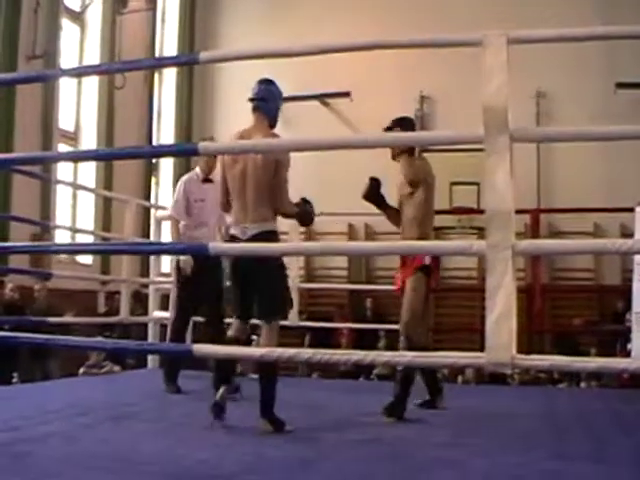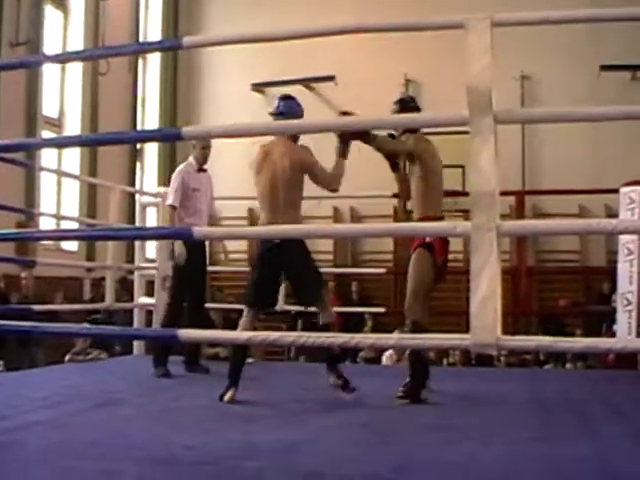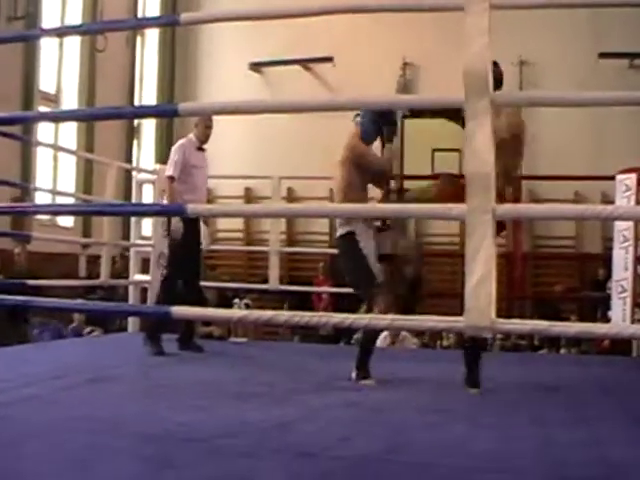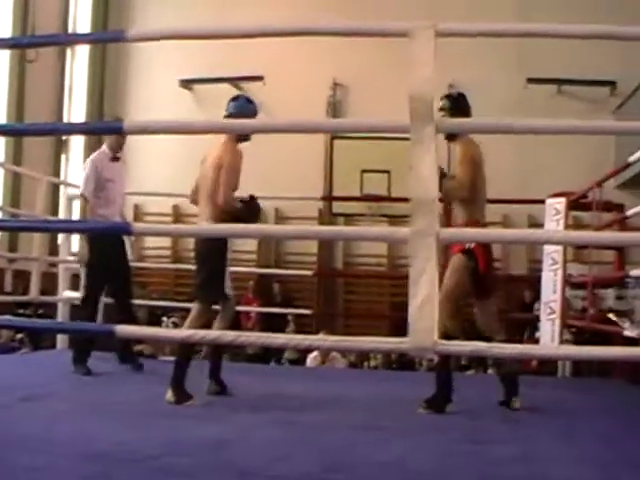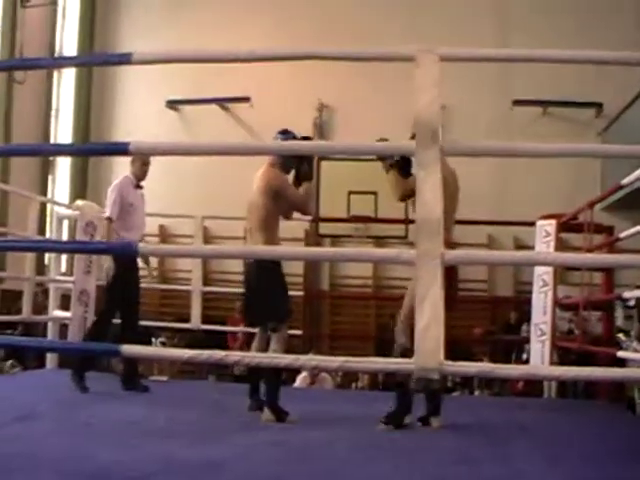
dt=1s
person 1, frame 1
left shoulder: (420, 165)
right shoulder: (406, 174)
left elbow: (412, 177)
left wrist: (404, 151)
right wrist: (379, 202)
left hip: (422, 255)
right hip: (408, 256)
left knee: (409, 325)
right knee: (417, 328)
left ankle: (400, 399)
right ankle: (435, 392)
person 1, frame 2
left shoulder: (415, 143)
right shoulder: (418, 148)
left elbow: (383, 145)
right elbow: (407, 196)
left wrist: (357, 129)
right wrist: (396, 167)
left hip: (429, 233)
right hip: (429, 232)
left knee: (412, 306)
right knee: (418, 304)
left ankle: (415, 385)
right ankle: (419, 375)
person 1, frame 3
left shoulder: (510, 115)
right shoulder: (496, 114)
left elbow: (496, 142)
left wrist: (464, 119)
left hip: (496, 201)
left ankle: (472, 370)
person 1, frame 4
left shoulder: (463, 148)
right shoulder: (467, 148)
left elbow: (463, 192)
left wrist: (436, 176)
right wrist: (441, 181)
left hip: (469, 238)
right hip: (474, 237)
left knee: (444, 312)
right knee: (487, 319)
left ankle: (443, 393)
right ankle: (511, 392)
person 1, frame 5
right shoulder: (446, 170)
left elbow: (402, 193)
right elbow: (417, 195)
left wrist: (388, 163)
right wrist: (403, 168)
left knee: (404, 327)
left ankle: (402, 407)
right ankle: (433, 410)
person 2, frame 1
left shoulder: (231, 144)
right shoulder: (276, 145)
left elbow: (224, 204)
right elbow: (281, 207)
right wrist: (303, 210)
left hip: (236, 239)
right hip: (264, 239)
left knee: (241, 316)
right knee: (269, 323)
left ankle: (224, 388)
right ankle: (267, 413)
person 2, frame 2
left shoulder: (260, 156)
right shoulder: (299, 153)
right elbow: (332, 185)
right wrist: (344, 147)
left hip: (265, 245)
right hip: (291, 245)
left knee: (251, 316)
right knee: (325, 304)
left ankle: (231, 386)
right ankle: (335, 372)
person 2, frame 3
left shoulder: (362, 151)
right shoulder: (355, 148)
left elbow: (384, 183)
right elbow: (388, 170)
left wrist: (385, 140)
right wrist: (388, 139)
left hip: (363, 229)
right hip: (352, 234)
right knee: (381, 301)
right ankle: (361, 367)
person 2, frame 4
left shoulder: (215, 151)
right shoulder: (232, 152)
left elbow: (194, 197)
right elbow: (224, 202)
left wrist: (239, 207)
right wrist: (245, 211)
left hip: (207, 234)
right hip: (214, 237)
left knee: (227, 304)
right knee: (202, 309)
left ankle: (215, 377)
right ankle: (176, 386)
person 2, frame 5
left shoulder: (262, 176)
right shoulder: (274, 176)
left elbow: (286, 211)
right elbow: (307, 207)
left wrist: (298, 177)
right wrist: (307, 174)
left hip: (253, 262)
right hip: (266, 262)
left knee: (264, 330)
right knee: (279, 331)
left ankle: (255, 396)
right ankle: (271, 405)
person 3, frame 1
left shoulder: (218, 187)
right shoulder: (187, 183)
right elbow: (175, 221)
right wrist: (182, 252)
left hip: (212, 256)
right hip: (190, 257)
left knee: (216, 317)
right knee: (183, 315)
left ankle: (221, 377)
right ankle: (170, 376)
person 3, frame 2
left shoulder: (207, 177)
right shoulder: (182, 173)
right elbow: (172, 208)
right wrist: (177, 241)
left hip: (199, 243)
right hip: (185, 244)
left knee: (197, 300)
right knee: (177, 299)
left ankle: (192, 358)
right ankle: (160, 359)
person 3, frame 3
left shoulder: (203, 156)
right shoulder: (182, 147)
right elbow: (170, 181)
right wrist: (175, 216)
left hip: (193, 220)
right hip: (180, 218)
left knee: (192, 279)
right knee: (173, 275)
left ankle: (186, 337)
right ankle: (153, 335)
person 3, frame 4
left shoulder: (120, 165)
right shoulder: (95, 162)
right elbow: (85, 201)
right wrist: (85, 240)
left hip: (116, 235)
right hip: (99, 234)
left knee: (124, 293)
right knee: (92, 296)
left ankle: (126, 351)
right ankle: (80, 357)
person 3, frame 5
left shoulder: (140, 193)
right shoulder: (119, 187)
right elbow: (109, 223)
left wrist: (147, 262)
right wrist: (109, 257)
left hip: (131, 259)
right hip: (118, 257)
left knee: (131, 319)
right knee: (106, 314)
left ankle: (130, 377)
right ankle: (79, 367)
